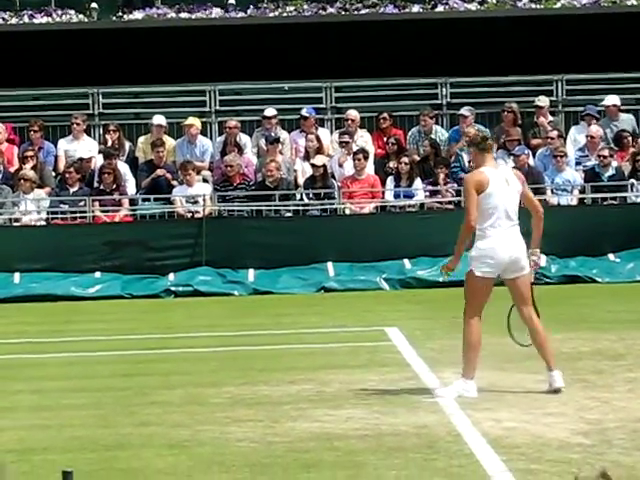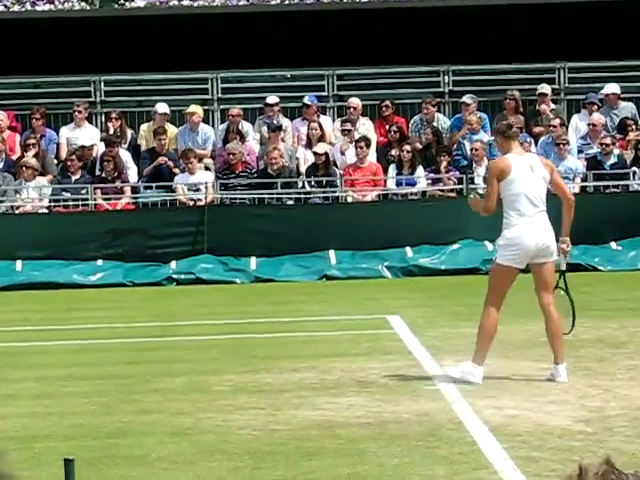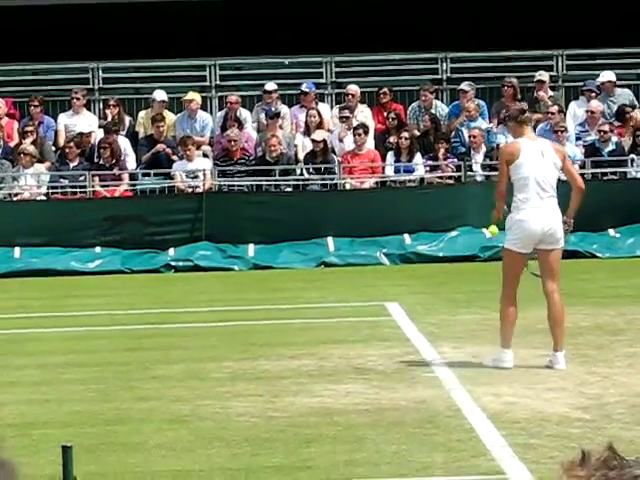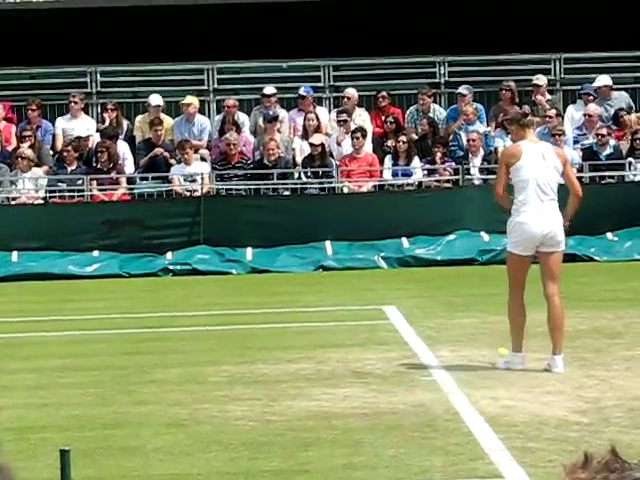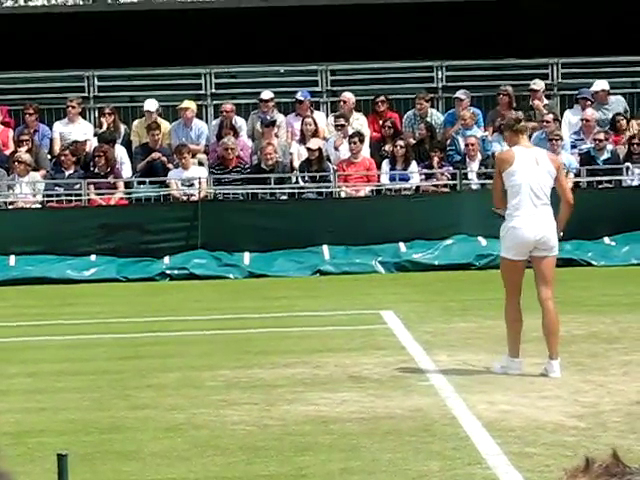
dt=0.2s
person 1, frame 1
left shoulder: (474, 178)
right shoulder: (515, 175)
left elbow: (470, 222)
right elbow: (538, 212)
left wrist: (455, 257)
right wrist: (534, 249)
left hip: (489, 250)
right hip: (515, 247)
left knee: (472, 316)
right knee: (528, 313)
left ankle: (467, 382)
right ankle: (554, 375)
person 1, frame 2
left shoulder: (498, 165)
right shoulder: (544, 163)
left elbow: (489, 208)
right elbow: (569, 199)
left wrist: (476, 204)
right wrist: (565, 236)
left hip: (516, 237)
right hip: (544, 235)
left knee: (493, 304)
right knee: (548, 302)
left ankle: (475, 366)
right ankle: (560, 367)
person 1, frame 3
left shoulder: (509, 149)
right shoulder: (556, 149)
left elbow: (501, 190)
right elbow: (579, 186)
left wrist: (499, 211)
right wrist: (568, 217)
left hip: (523, 221)
right hip: (552, 220)
left knee: (509, 291)
right knee: (552, 289)
left ankle: (505, 352)
right ankle: (558, 354)
person 1, frame 4
left shoulder: (511, 152)
right shoulder: (558, 153)
left elbow: (499, 193)
right elbow: (577, 193)
right wrist: (564, 220)
left hip: (524, 223)
right hip: (552, 223)
left knee: (516, 293)
right knee: (552, 292)
left ankle: (517, 355)
right ankle: (557, 357)
person 1, frame 5
left shoulder: (504, 157)
right shoulder: (552, 159)
left elbow: (498, 201)
right elbow: (568, 200)
right wrist: (558, 227)
left hip: (517, 228)
right hip: (545, 228)
left knee: (512, 298)
right knee: (546, 297)
left ankle: (513, 359)
right ankle: (554, 362)
